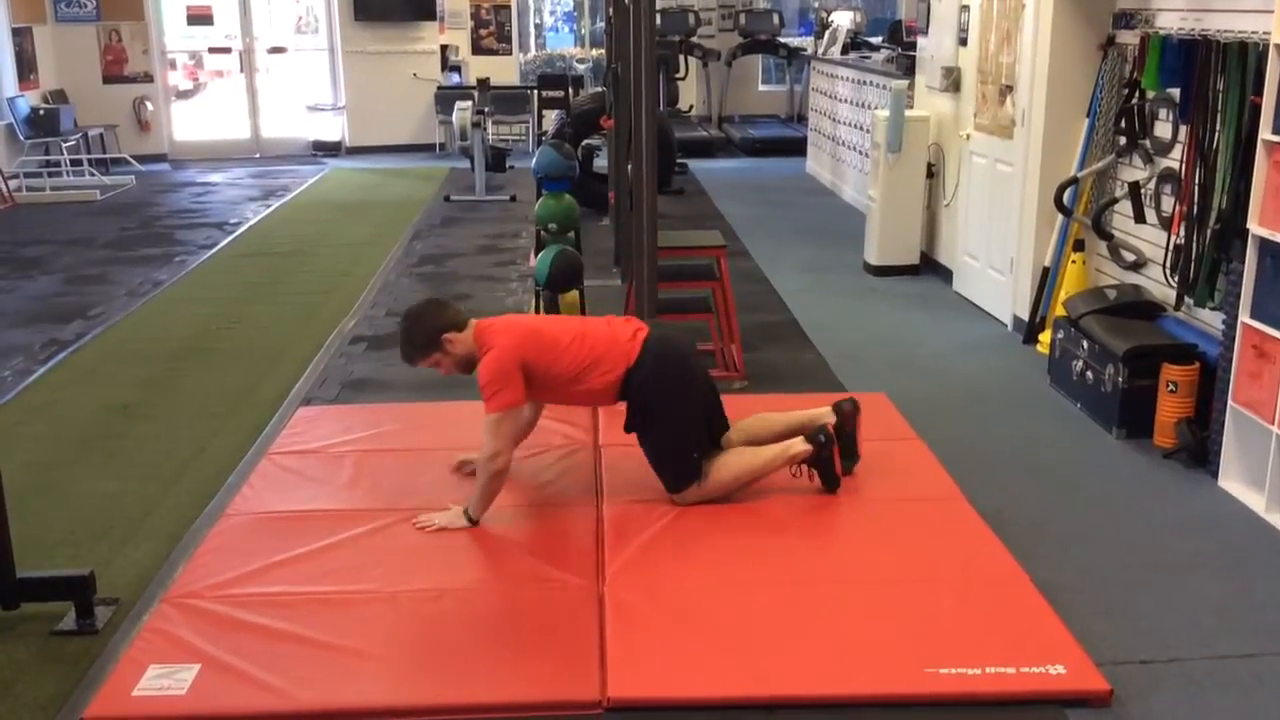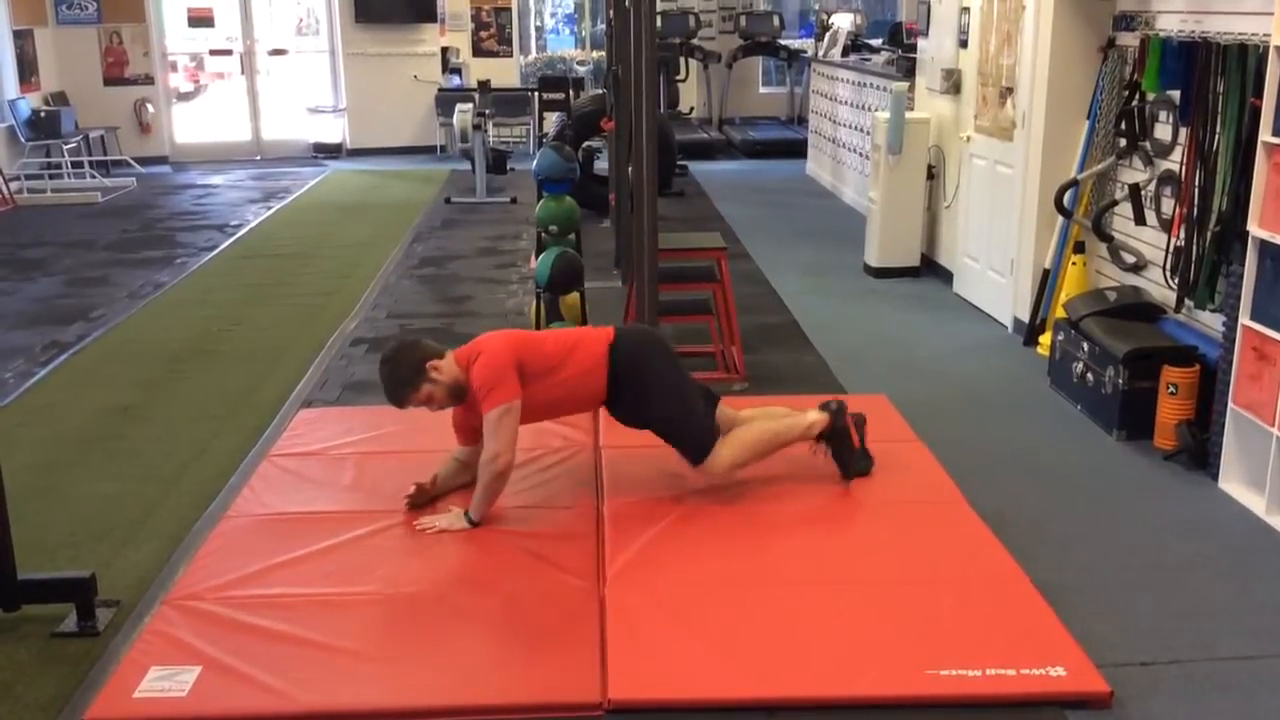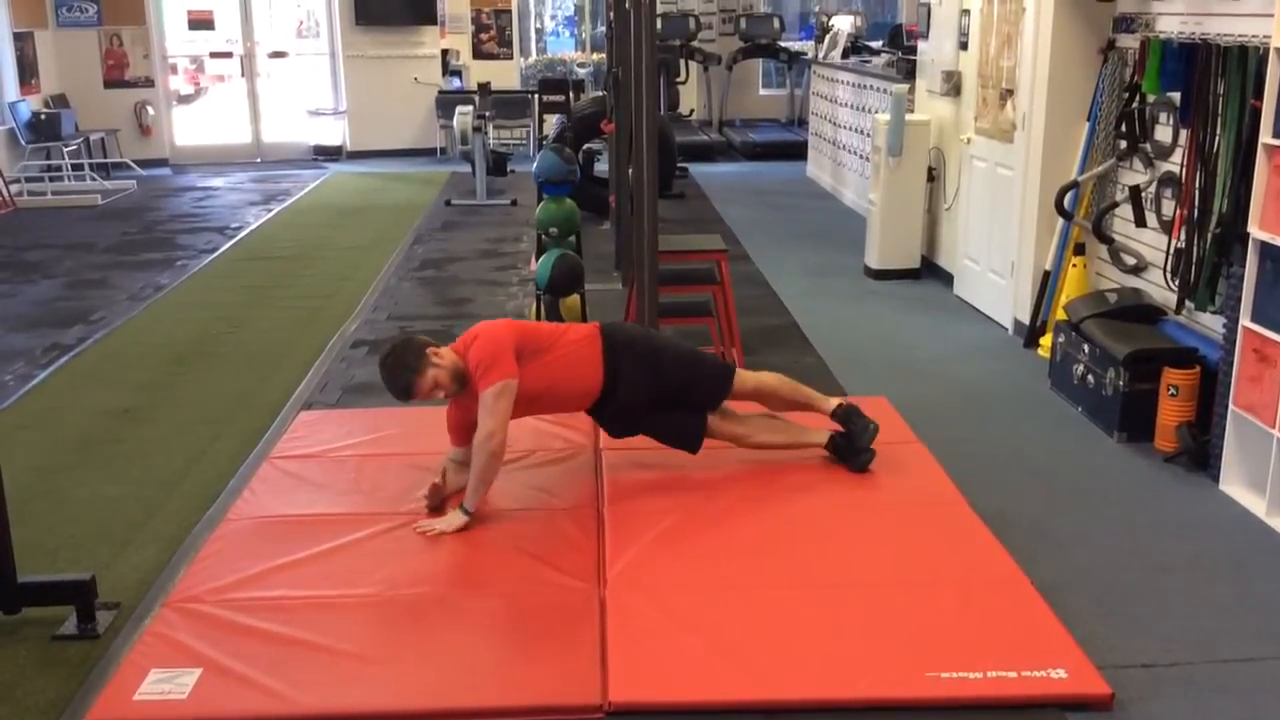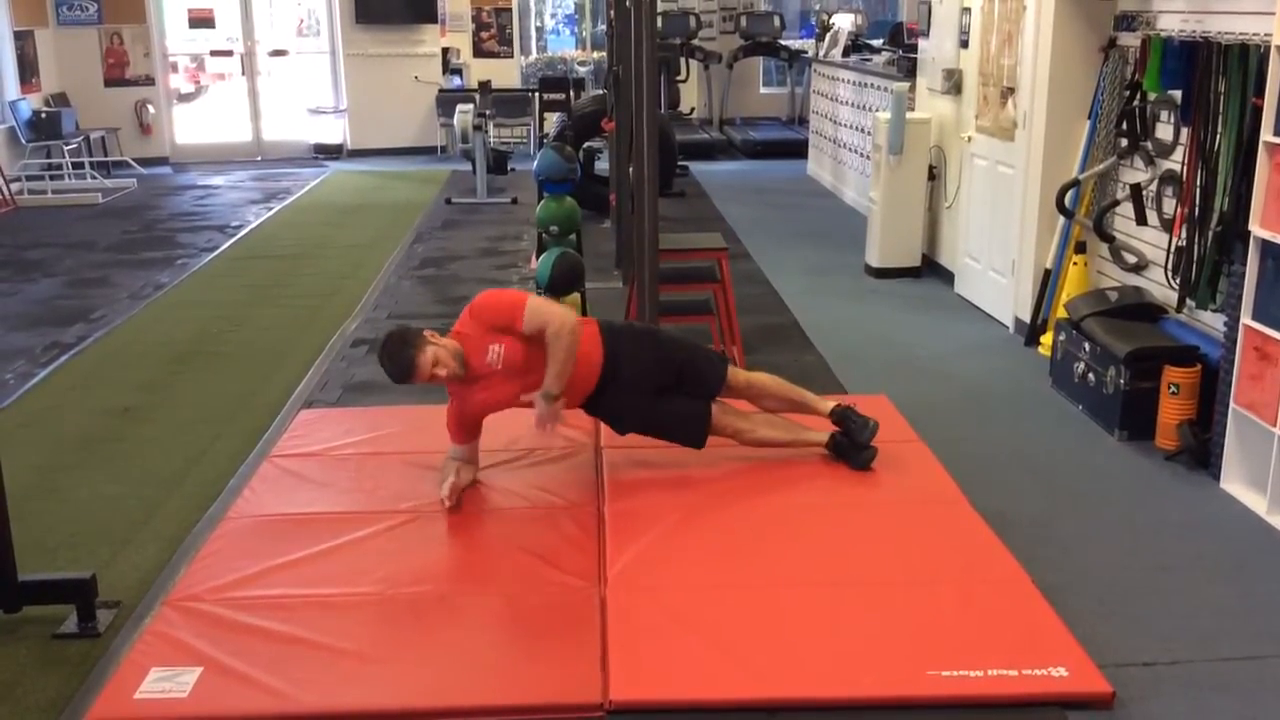
dt=0.5s
person 1, frame 1
left shoulder: (495, 360)
right shoulder: (502, 333)
left elbow: (498, 459)
right elbow: (529, 409)
left wrist: (468, 515)
right wrist: (487, 459)
left hip: (653, 375)
right hip: (655, 352)
left knee: (689, 489)
right knee: (724, 442)
left ankle: (803, 447)
right ankle: (830, 417)
person 1, frame 2
left shoulder: (489, 363)
right shoulder: (466, 402)
left elbow: (500, 460)
right elbow: (468, 460)
left wrist: (471, 516)
right wrist: (434, 487)
left hip: (630, 359)
right hip: (619, 390)
left knee: (716, 459)
right knee: (730, 423)
left ankle: (823, 418)
right ankle: (832, 423)
person 1, frame 3
left shoulder: (485, 344)
right shoulder: (460, 403)
left elbow: (491, 440)
right elbow: (461, 460)
left wrist: (467, 510)
right wrist: (443, 488)
left hip: (620, 355)
right hip: (610, 404)
left knee: (741, 385)
right knee: (725, 428)
left ankle: (833, 408)
right ankle: (830, 440)
person 1, frame 4
left shoulder: (481, 313)
right shoulder: (465, 402)
left elbow: (564, 322)
right elbow: (464, 457)
left wrist: (552, 393)
right wrist: (453, 479)
left hip: (617, 351)
right hip: (608, 399)
left knee: (738, 382)
right knee: (726, 423)
left ankle: (831, 409)
right ankle: (829, 441)
